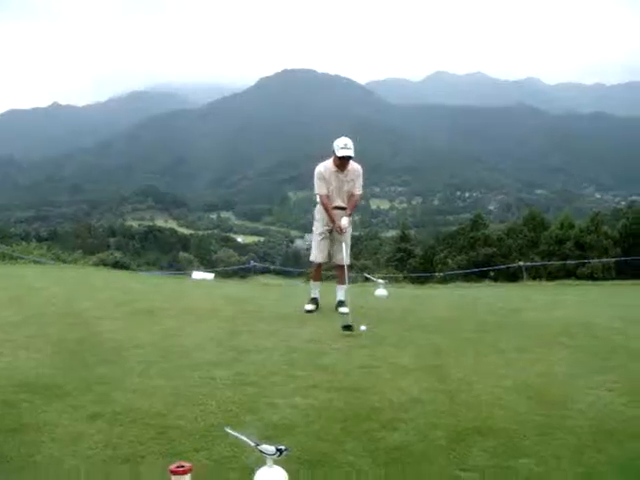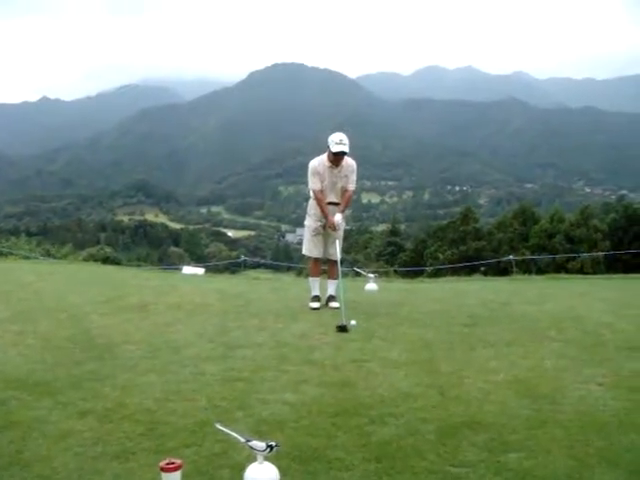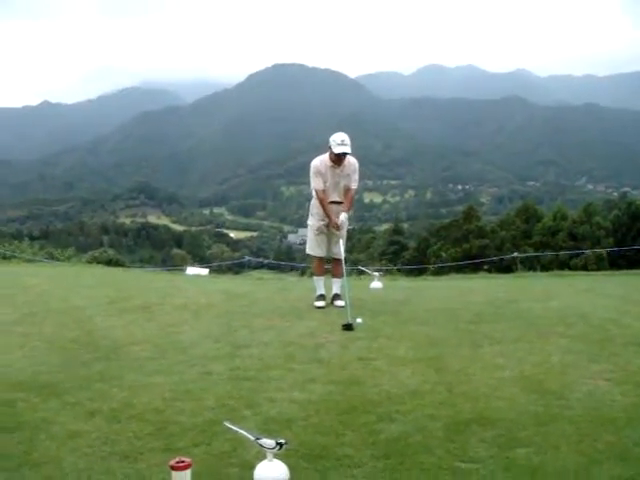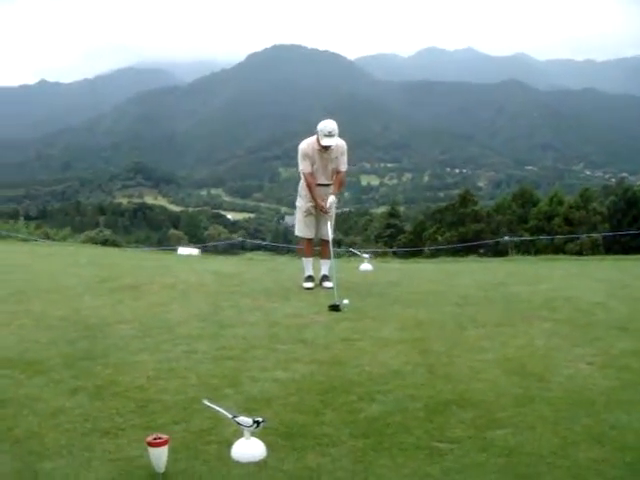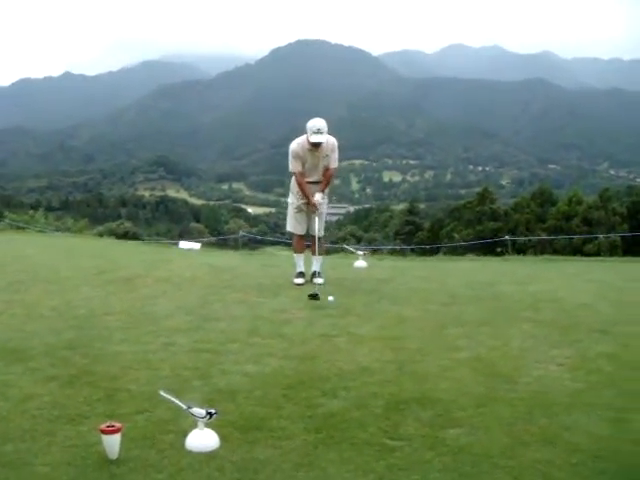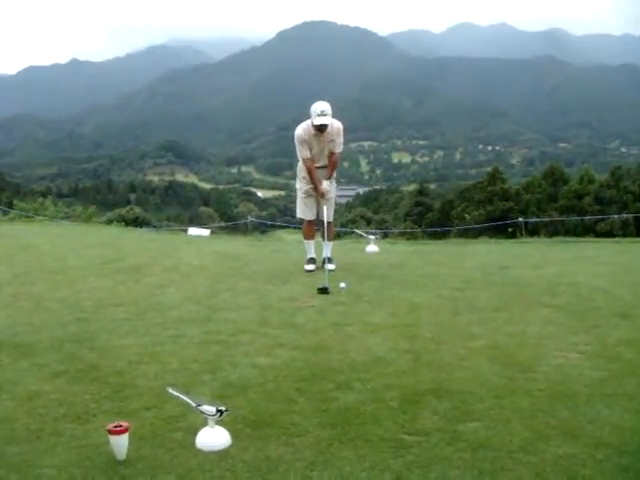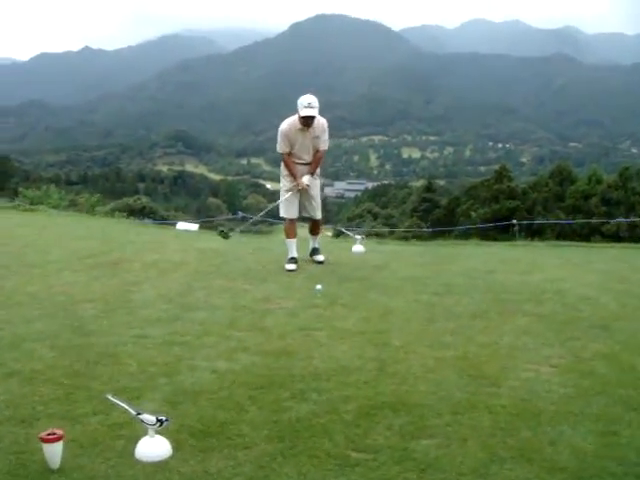
dt=0.7s
person 1, frame 1
left shoulder: (357, 169)
right shoulder: (321, 169)
left elbow: (355, 195)
right elbow: (323, 198)
left wrist: (346, 217)
right wrist: (334, 221)
left hip: (344, 216)
right hip: (324, 215)
left knee: (342, 260)
right knee: (317, 259)
left ankle: (341, 299)
right ankle: (314, 297)
person 1, frame 2
left shoulder: (351, 165)
right shoulder: (315, 164)
left elbow: (349, 191)
right elbow: (318, 194)
left wrist: (339, 213)
right wrist: (327, 217)
left hip: (338, 211)
right hip: (317, 209)
left knee: (334, 256)
right knee: (314, 255)
left ankle: (331, 294)
right ankle: (315, 294)
person 1, frame 3
left shoulder: (353, 163)
right shoulder: (317, 164)
left elbow: (351, 191)
right elbow: (320, 194)
left wrist: (344, 213)
right wrist: (330, 217)
left hip: (340, 210)
right hip: (320, 209)
left knee: (338, 255)
right knee: (318, 254)
left ankle: (336, 293)
right ankle: (320, 293)
person 1, frame 4
left shoulder: (341, 145)
right shoulder: (305, 147)
left elbow: (341, 173)
right elbow: (308, 177)
left wrist: (334, 195)
right wrist: (317, 200)
left hip: (329, 192)
right hip: (308, 191)
left knee: (327, 236)
right knee: (306, 236)
left ankle: (325, 274)
right ankle: (308, 274)
person 1, frame 5
left shoulder: (332, 143)
right shoulder: (296, 146)
left elbow: (330, 170)
right elbow: (298, 176)
left wrist: (319, 193)
right wrist: (309, 198)
left hip: (320, 190)
right hip: (300, 189)
left knee: (318, 233)
right knee: (298, 232)
left ankle: (316, 270)
right ankle: (300, 270)
person 1, frame 6
left shoulder: (337, 127)
right shoulder: (301, 132)
left elbow: (335, 155)
right elbow: (308, 162)
left wrist: (326, 181)
right wrist: (317, 186)
left hip: (328, 174)
right hip: (307, 175)
left knee: (328, 218)
right knee: (308, 218)
left ankle: (327, 255)
right ankle: (310, 256)
person 1, frame 7
left shoulder: (323, 124)
right shoulder: (286, 127)
left elbow: (320, 152)
right elbow: (285, 156)
left wrist: (309, 176)
right wrist: (297, 178)
left hip: (312, 172)
right hip: (290, 172)
left knee: (316, 216)
right knee: (290, 216)
left ankle: (314, 247)
right ankle: (292, 255)
